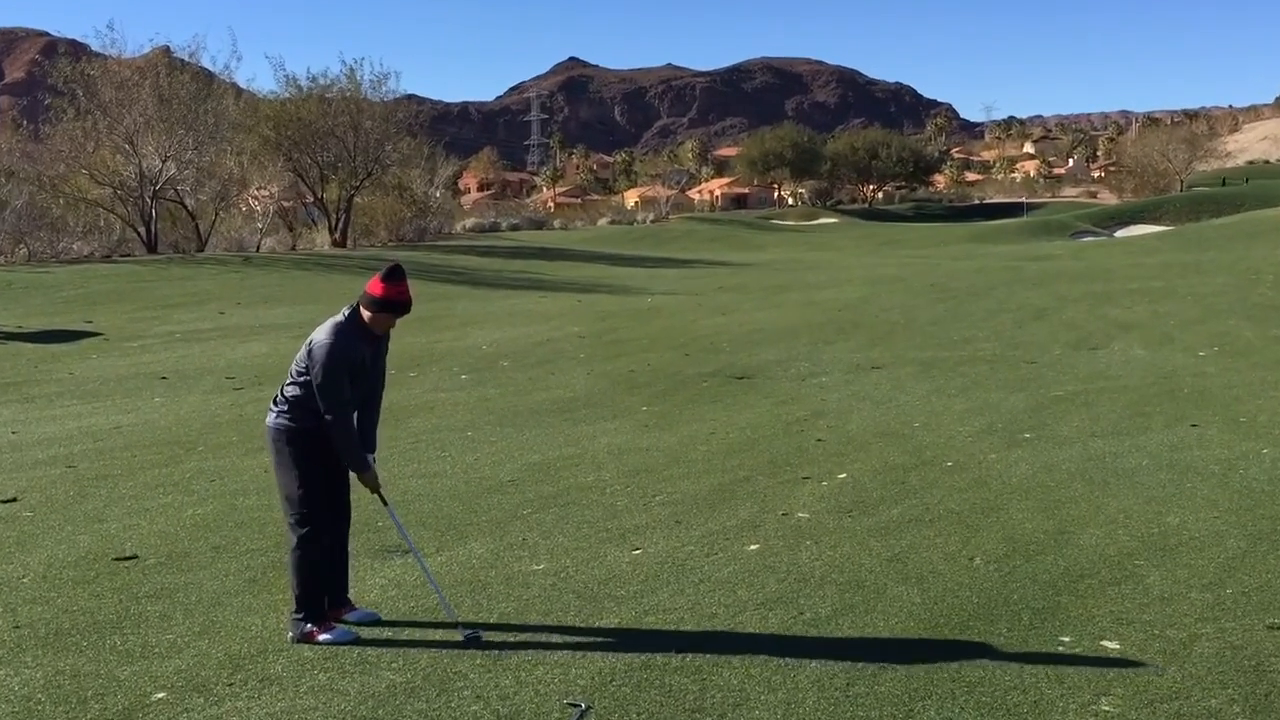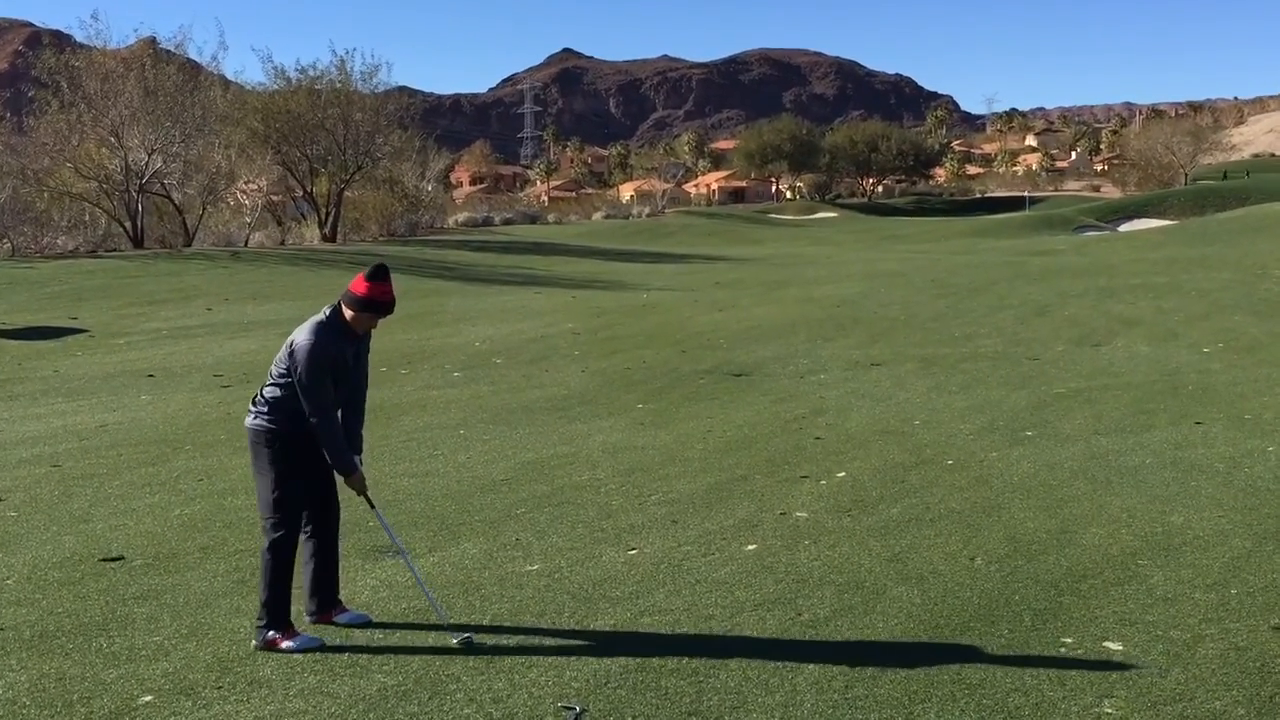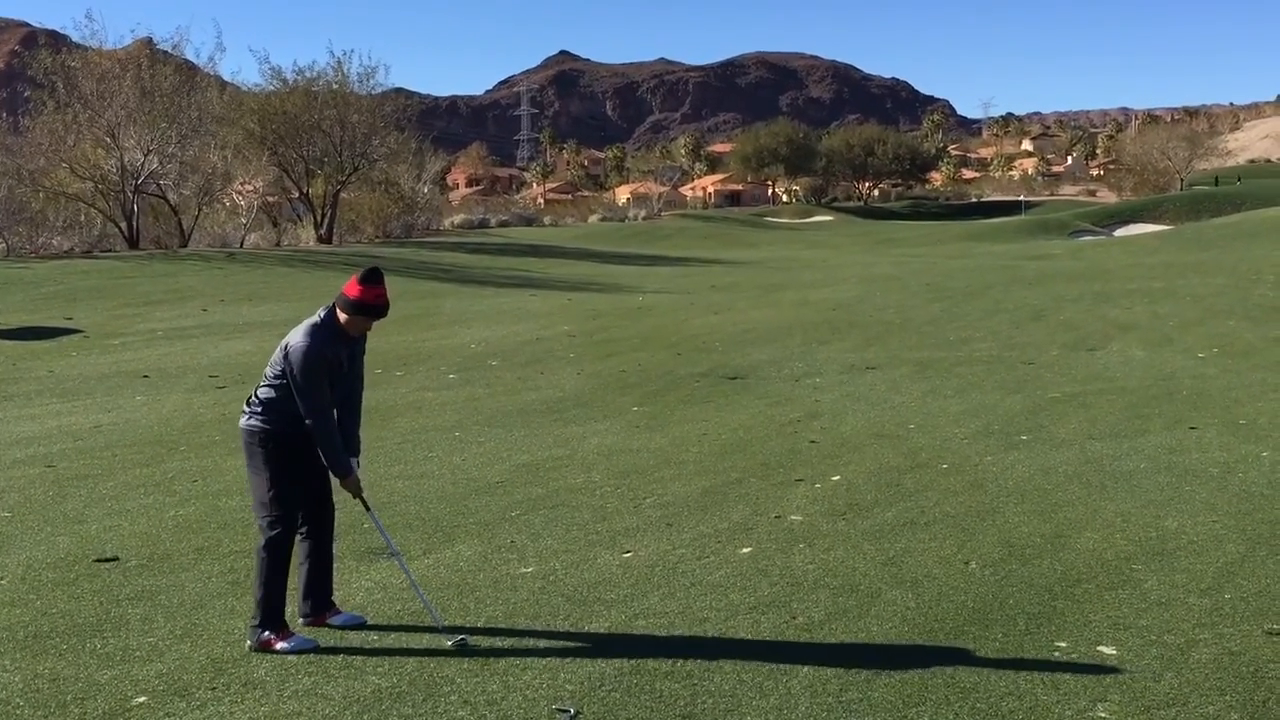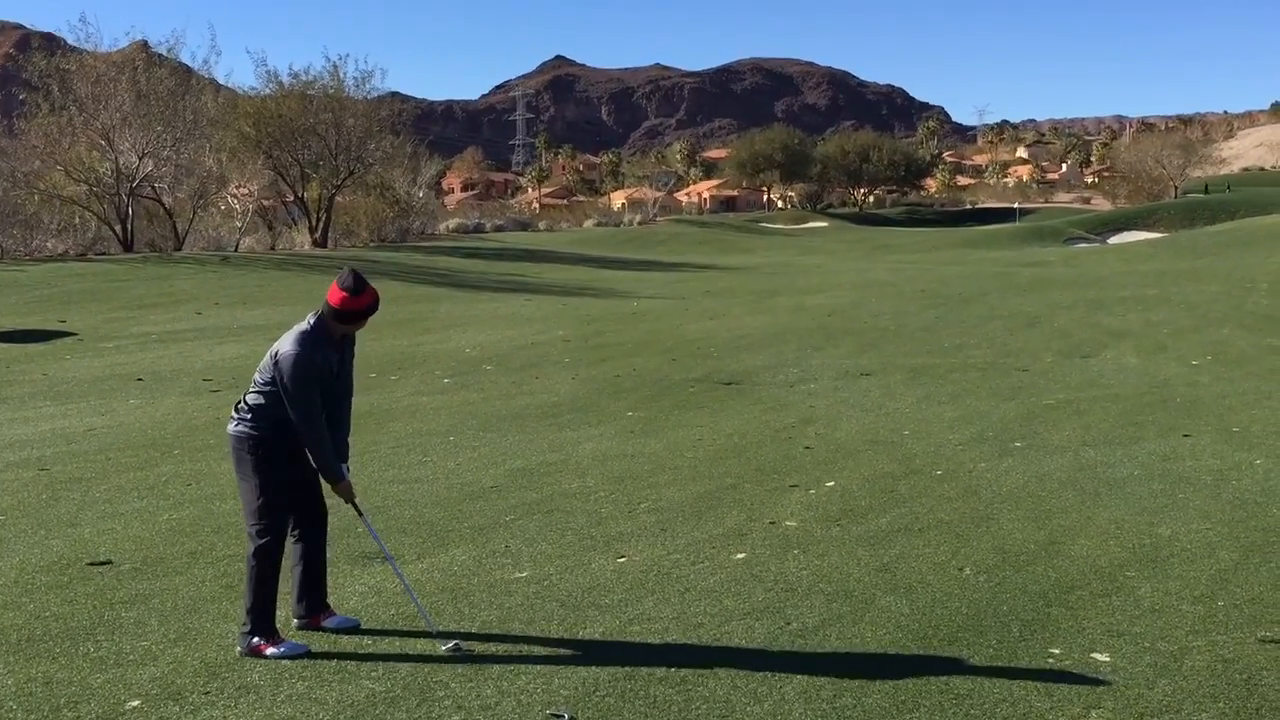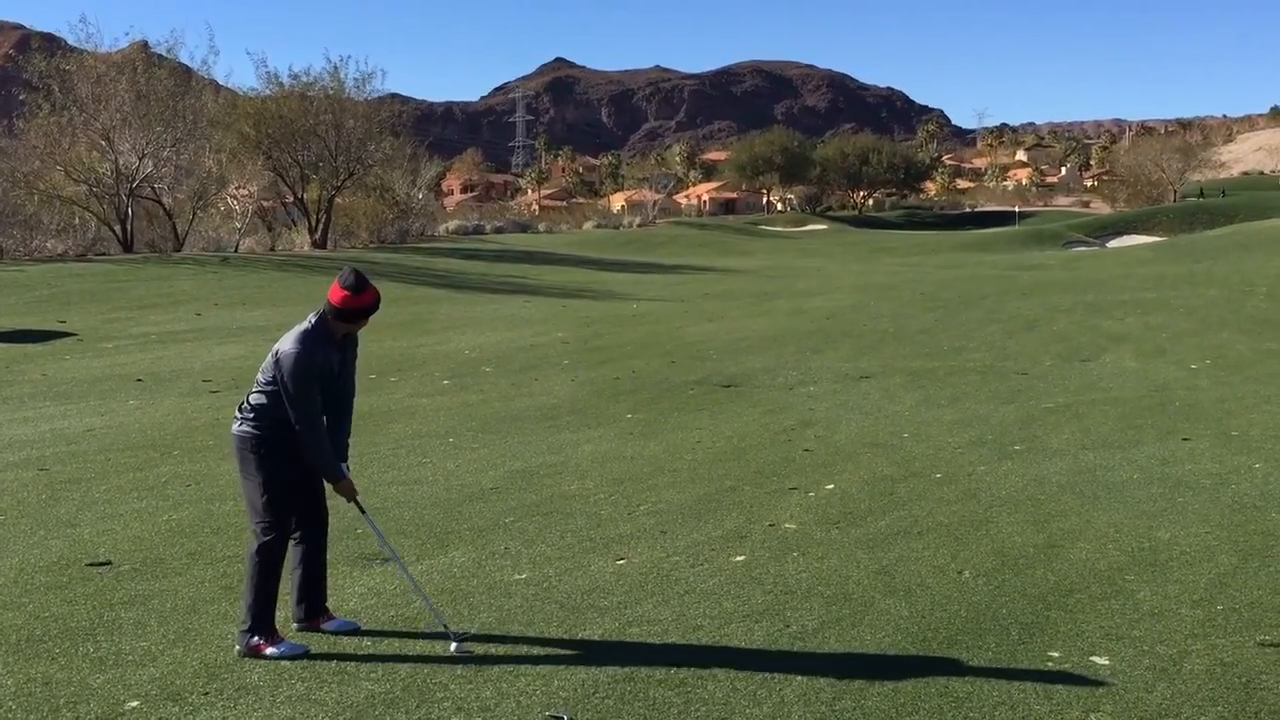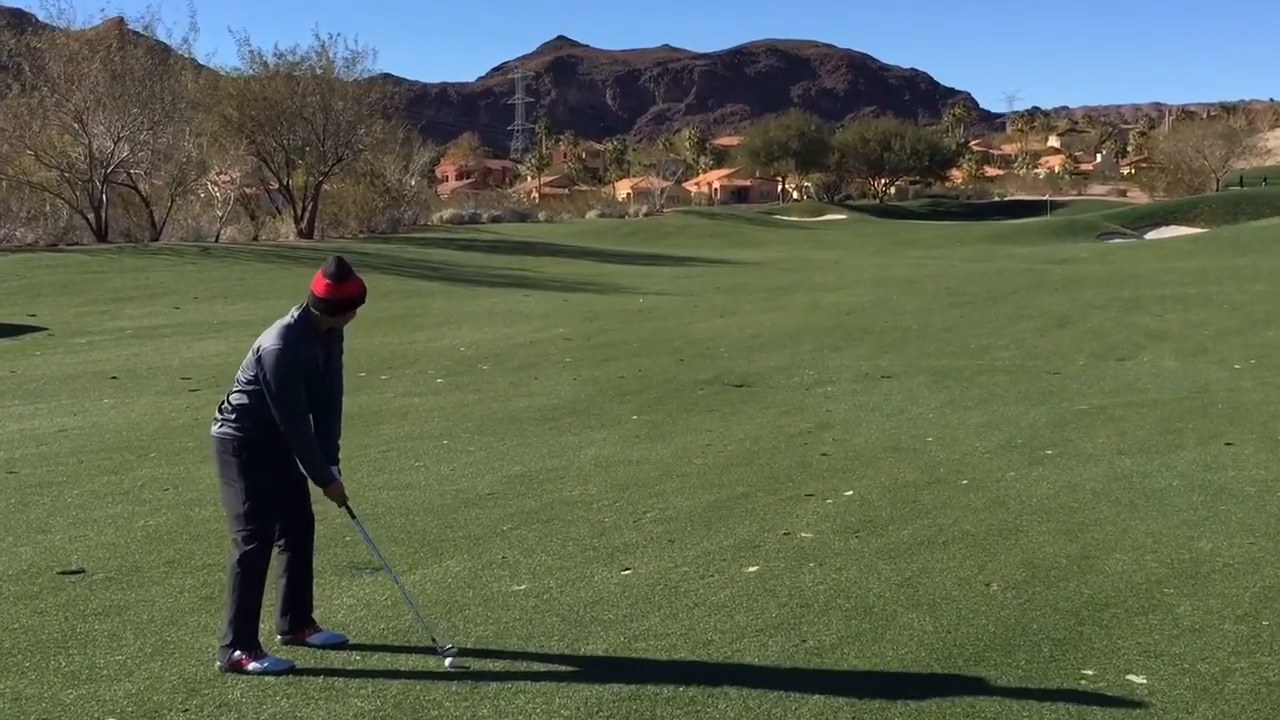
dt=0.4s
person 1, frame 1
left shoulder: (376, 335)
right shoulder: (331, 342)
left elbow: (370, 396)
right elbow: (336, 412)
left wrist: (366, 454)
right wrist: (360, 467)
left hip: (323, 431)
right hip: (294, 431)
left knee: (338, 517)
right knee: (310, 523)
left ankle: (335, 603)
right ankle: (307, 620)
person 1, frame 2
left shoulder: (357, 334)
right shoulder: (312, 342)
left elbow: (354, 396)
right elbow: (321, 413)
left wrist: (353, 455)
right wrist: (347, 468)
left hip: (305, 431)
right hip: (274, 432)
left knee: (325, 516)
right knee: (284, 526)
left ankle: (323, 604)
right ankle: (271, 627)
person 1, frame 3
left shoulder: (352, 335)
right shoulder: (307, 345)
left elbow: (349, 398)
right elbow: (318, 415)
left wrist: (351, 458)
right wrist: (342, 471)
left hip: (299, 433)
right hip: (268, 434)
left knee: (320, 516)
right knee: (280, 526)
left ankle: (317, 607)
right ankle: (266, 628)
person 1, frame 4
left shoulder: (342, 339)
right shoulder: (297, 351)
left elbow: (339, 402)
right elbow: (310, 422)
left wrist: (340, 463)
right wrist: (335, 476)
left hip: (288, 436)
right hip: (257, 440)
left knee: (312, 518)
right knee: (269, 533)
left ankle: (311, 609)
right ankle: (256, 634)
person 1, frame 5
left shoulder: (343, 340)
right shoulder: (298, 351)
left elbow: (340, 402)
right elbow: (308, 421)
left wrist: (340, 462)
right wrist: (335, 475)
left hip: (291, 438)
right hip: (261, 439)
left knee: (313, 521)
right knee: (273, 531)
left ankle: (310, 611)
right ankle: (255, 633)
person 1, frame 6
left shoulder: (329, 334)
right shoulder: (281, 347)
left elbow: (328, 401)
right elbow: (295, 421)
left wrist: (331, 464)
right wrist: (324, 478)
left hip: (275, 440)
right hip: (243, 443)
left knee: (299, 527)
right knee: (255, 540)
left ankle: (295, 624)
right ankle: (237, 648)
